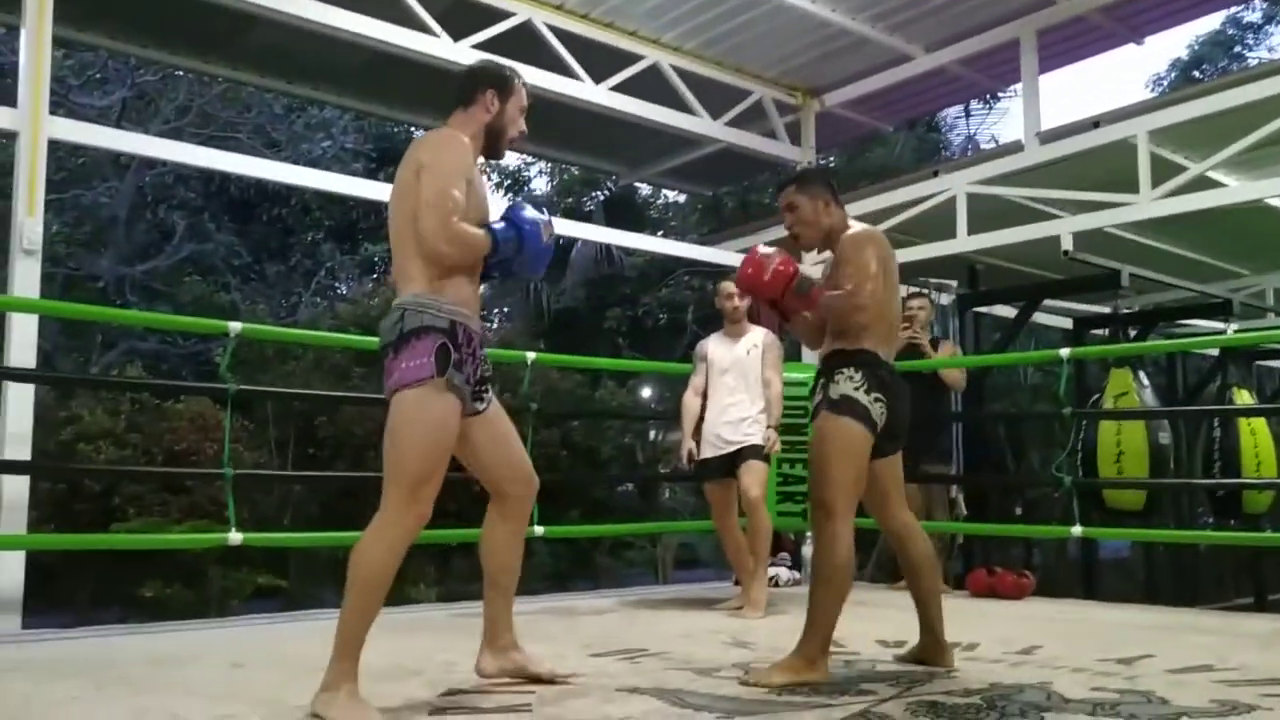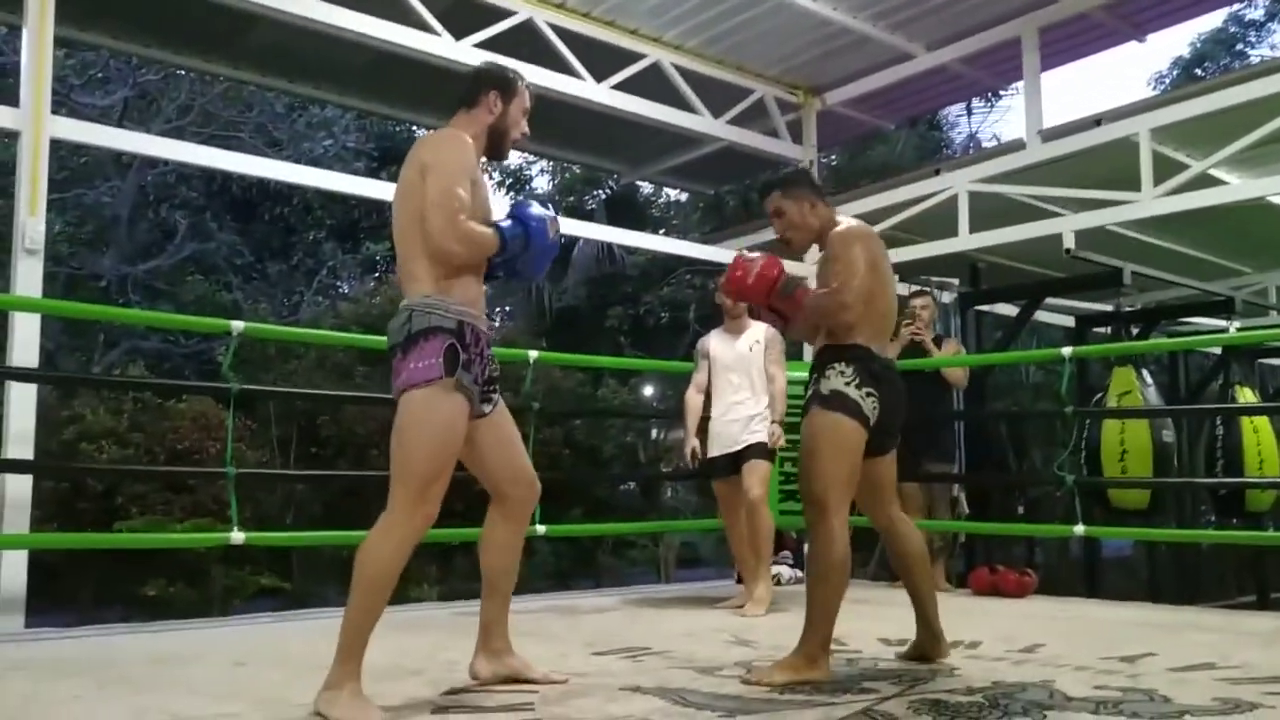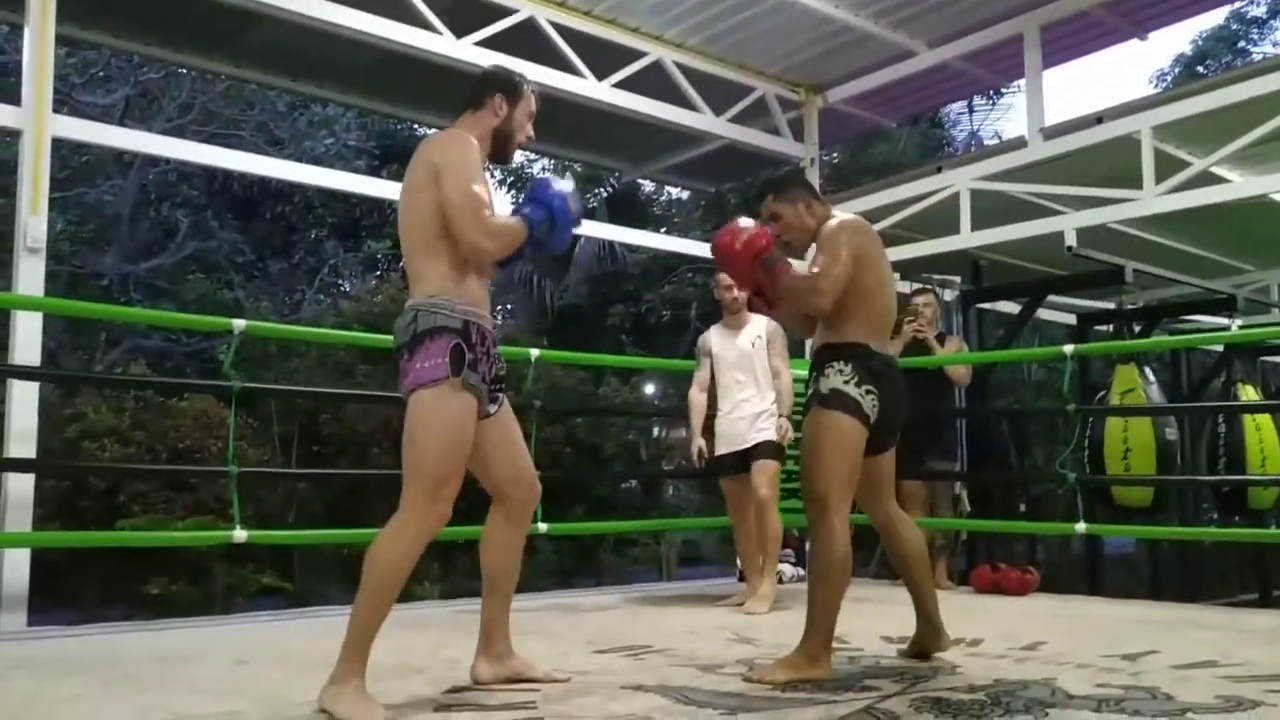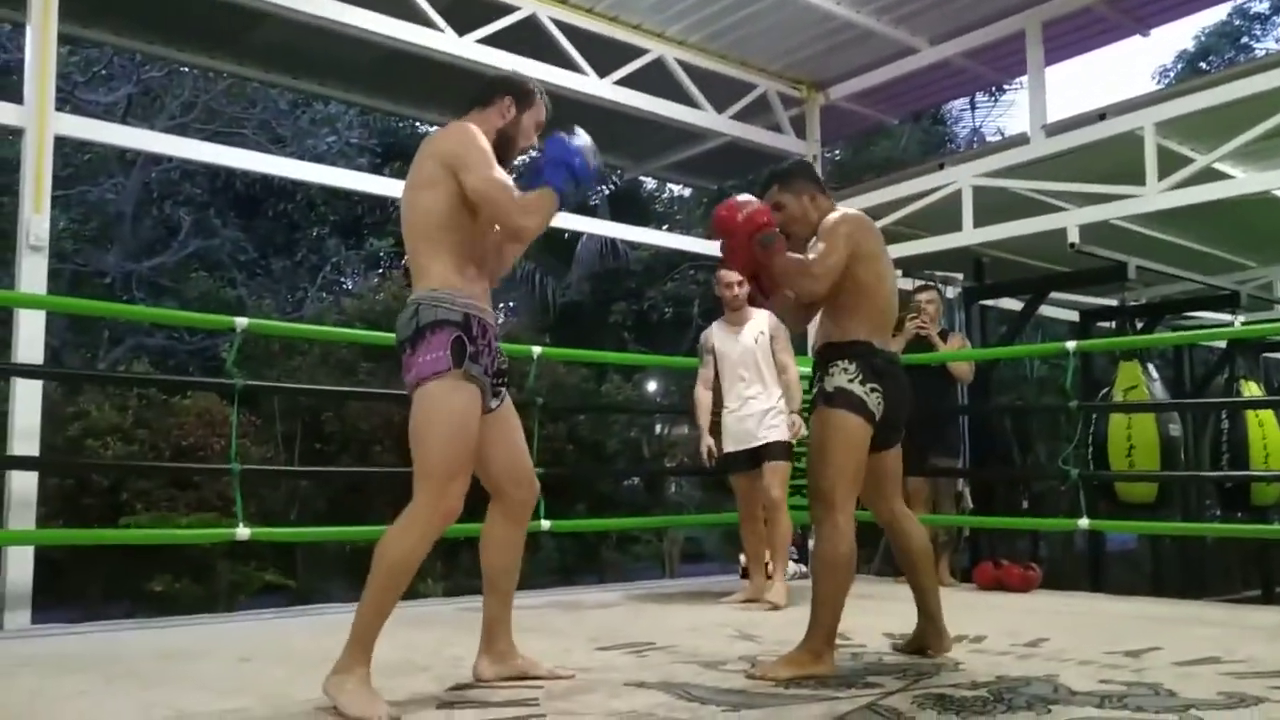
dt=0.1s
person 1, frame 1
left shoulder: (450, 162)
right shoulder: (448, 146)
right elbow: (440, 243)
left wrist: (499, 254)
right wrist: (504, 236)
left hip: (458, 349)
right hip: (432, 339)
left knee: (517, 487)
right knee: (406, 511)
left ankle: (499, 643)
person 1, frame 2
left shoulder: (452, 162)
right shoulder: (451, 146)
right elbow: (447, 242)
left wrist: (505, 255)
right wrist: (511, 235)
left hip: (465, 349)
right hip: (440, 339)
left knee: (518, 490)
right knee: (413, 511)
left ankle: (493, 648)
person 1, frame 3
left shoulder: (455, 167)
right shoulder: (456, 145)
right elbow: (479, 238)
left wrist: (526, 233)
right wrist: (542, 215)
left hip: (470, 348)
right hip: (445, 341)
left knee: (518, 492)
right knee: (426, 510)
left ankle: (495, 651)
person 1, frame 4
left shoulder: (460, 161)
right shoulder: (461, 138)
left elbow: (485, 262)
right elbow: (518, 223)
left wrist: (543, 184)
right wrist: (561, 176)
left hip: (473, 342)
right hip: (449, 333)
left knee: (518, 492)
right knee: (437, 503)
left ankle: (497, 649)
right ankle: (351, 668)
person 2, frame 1
left shoulder: (858, 241)
right shoulder: (846, 255)
left elbow: (857, 313)
right elbow: (816, 335)
left wrist: (799, 288)
right wrist: (782, 299)
left hip: (856, 381)
right hip: (874, 387)
left knee: (831, 513)
right knee: (896, 517)
left ankle: (811, 656)
right ankle: (934, 641)
person 2, frame 2
left shoulder: (848, 236)
right shoulder: (840, 250)
left elbow: (844, 311)
right elbow: (814, 330)
left wrist: (787, 289)
right wrist: (774, 299)
left hip: (849, 376)
right hip: (870, 381)
left knee: (824, 510)
right knee: (888, 513)
left ankle: (812, 655)
right ankle: (931, 635)
person 2, frame 3
left shoulder: (842, 230)
right shoulder: (841, 243)
left elbow: (815, 297)
right elbow: (805, 323)
left wrist: (768, 262)
right wrist: (761, 284)
left hip: (850, 374)
right hip: (874, 378)
left knee: (826, 510)
right knee: (885, 511)
left ankle: (813, 653)
right ankle: (931, 627)
person 2, frame 4
left shoulder: (842, 223)
right shoulder: (845, 237)
left elbow: (810, 283)
right elbow: (799, 312)
left wrist: (764, 244)
right wrist: (758, 270)
left hip: (853, 371)
right hip: (878, 375)
left knee: (830, 507)
right knee: (890, 507)
left ankle: (816, 649)
right ankle: (932, 626)
person 3, frame 1
left shoulder: (765, 339)
right shoulder: (706, 346)
left elbow: (774, 385)
right elbow: (694, 392)
left wrist: (773, 425)
right wrist: (687, 436)
left hip: (751, 434)
right hip: (714, 440)
left knee: (754, 497)
right knee: (723, 517)
left ankle: (759, 588)
right ankle: (747, 588)
person 3, frame 2
left shoulder: (767, 334)
right shoulder: (707, 343)
left elbow: (777, 381)
right elbow: (696, 390)
left wrist: (777, 421)
right wrist: (691, 434)
left hip: (757, 430)
right hip: (720, 438)
left knee: (755, 497)
right knee: (730, 514)
left ankle: (762, 586)
right ankle: (749, 586)
person 3, frame 3
left shoulder: (767, 328)
right shoulder: (708, 339)
left elbow: (782, 374)
right elbow: (699, 389)
left wrist: (784, 415)
right wrist: (696, 433)
left hip: (764, 427)
right hip: (727, 435)
left knee: (764, 498)
right knee: (738, 512)
left ankle: (766, 583)
right ankle: (752, 584)
person 3, frame 4
left shoulder: (769, 323)
right shoulder: (710, 336)
left elbow: (788, 369)
right elbow: (704, 386)
left wrist: (795, 411)
right wrist: (705, 432)
left hip: (772, 423)
right hip: (734, 431)
left knee: (775, 498)
right knee: (747, 509)
left ankle: (779, 579)
right ankle: (756, 581)
person 4, frame 1
left shoulder: (945, 348)
right shoulder: (894, 348)
left elbow: (958, 383)
left wrist: (928, 351)
right wrist: (896, 346)
left hip: (935, 441)
right hip: (903, 439)
left knee: (937, 506)
right knee: (908, 508)
person 4, frame 2
left shoulder: (949, 345)
right shoulder: (897, 345)
left elbow: (960, 381)
left wrist: (931, 347)
right wrist: (900, 342)
left hip: (938, 439)
right hip: (906, 437)
left knee: (939, 504)
right knee: (911, 506)
left ankle: (939, 573)
person 4, frame 3
left shoulder: (952, 343)
right shoulder: (898, 343)
left elbow: (963, 378)
left wrist: (933, 344)
right wrist: (902, 340)
left hip: (940, 437)
right hip: (907, 436)
left knee: (941, 502)
right knee: (912, 504)
left ankle: (941, 571)
person 4, frame 4
left shoulder: (954, 340)
right shoulder: (901, 340)
left elbow: (966, 375)
left wrist: (936, 341)
right wrist: (905, 337)
left hip: (943, 433)
right hip: (910, 432)
left knee: (945, 499)
right knee: (916, 500)
left ankle: (943, 567)
